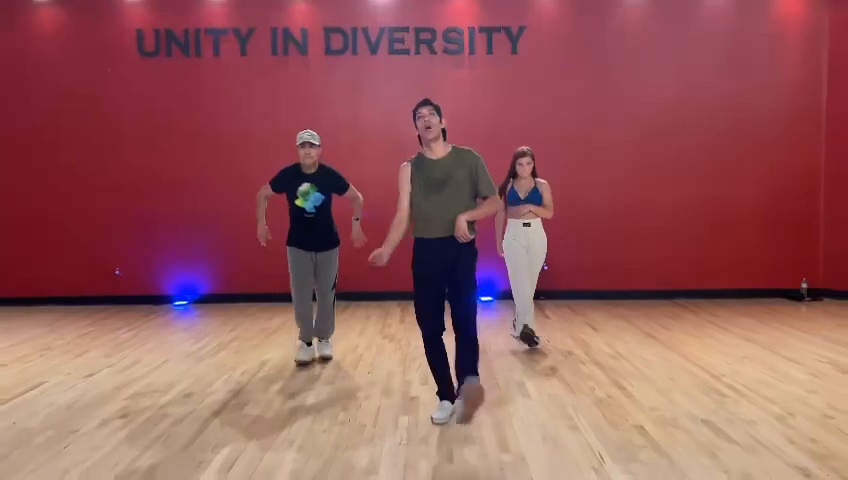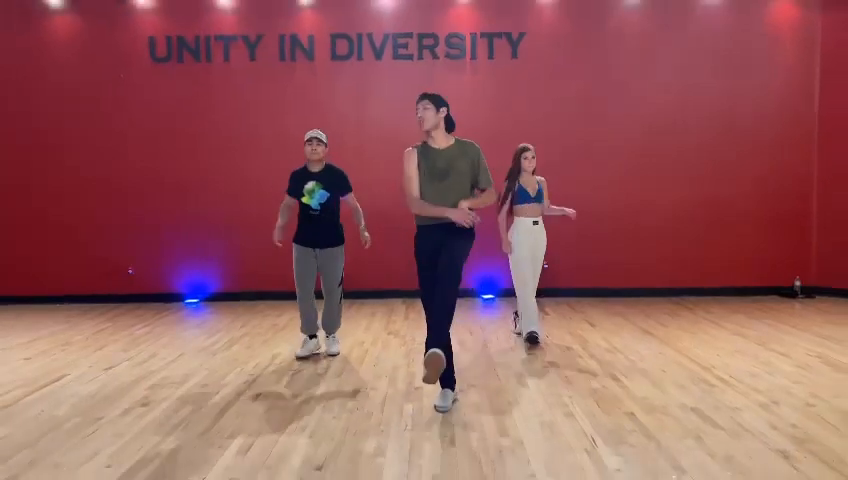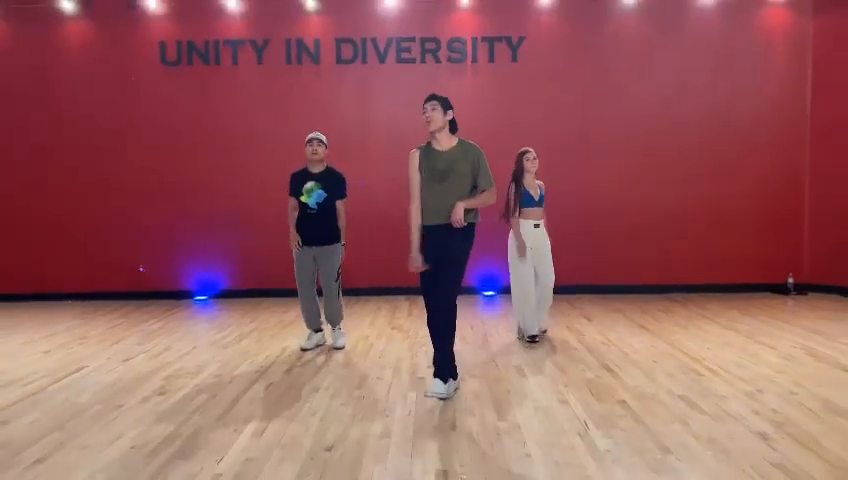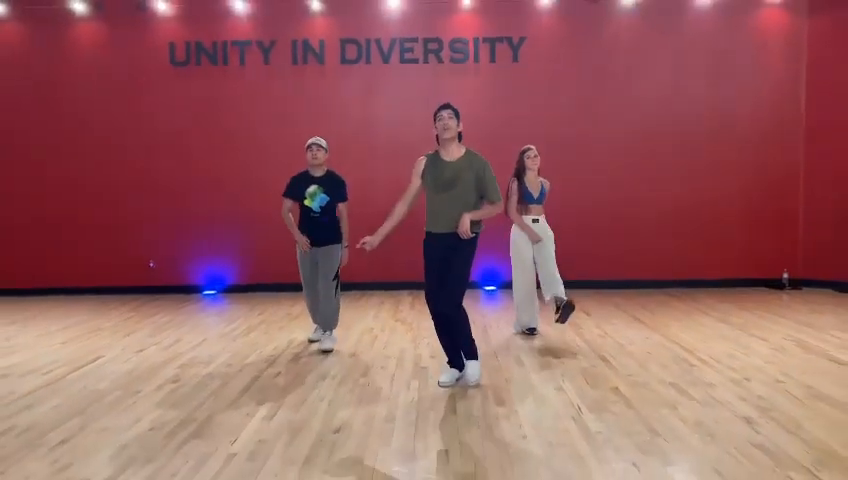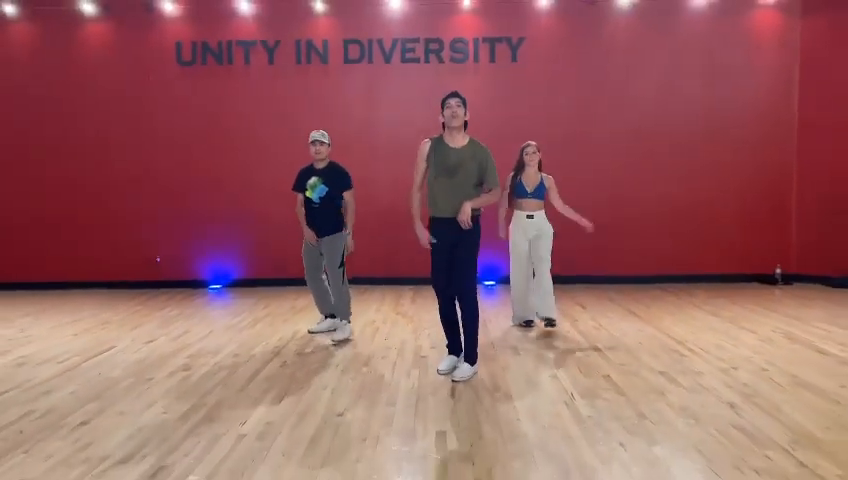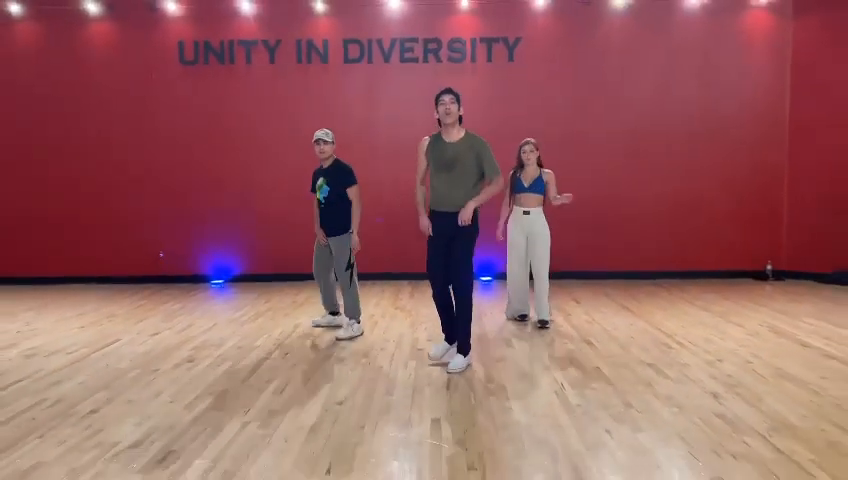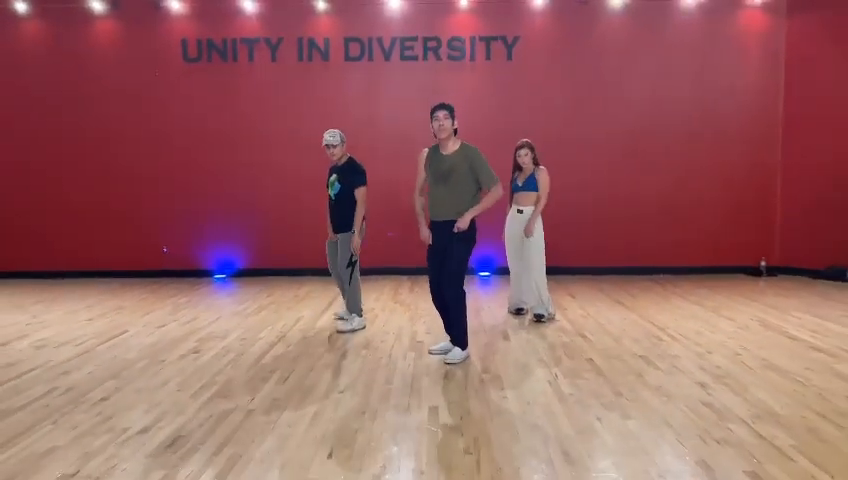
dt=0.3s
person 1, frame 1
left shoulder: (468, 159)
right shoulder: (408, 168)
left elbow: (494, 203)
right elbow: (402, 216)
left wrist: (466, 216)
right wrist: (386, 249)
left hip: (460, 248)
right hip: (425, 250)
left knee: (465, 316)
right knee: (429, 326)
left ankle: (469, 382)
right ankle: (446, 396)
person 1, frame 2
left shoulder: (470, 151)
right shoulder: (413, 155)
left elbow: (490, 195)
right elbow: (414, 203)
left wrist: (466, 203)
right wrist: (449, 211)
left hip: (459, 233)
right hip: (426, 234)
left knee: (445, 280)
right knee: (431, 305)
left ankle: (436, 350)
right ankle: (448, 384)
person 1, frame 3
left shoulder: (472, 151)
right shoulder: (417, 156)
left elbow: (492, 193)
right elbow: (415, 203)
left wrist: (463, 203)
right wrist: (414, 249)
left hip: (459, 233)
right hip: (429, 234)
left knee: (445, 299)
right knee: (433, 305)
left ankle: (442, 374)
right ankle: (448, 372)
person 1, frame 4
left shoulder: (477, 163)
right shoulder: (424, 163)
left elbow: (497, 205)
right elbow: (404, 203)
left wrist: (470, 216)
right wrist: (378, 236)
left hip: (462, 241)
right hip: (433, 241)
left knee: (450, 301)
right knee: (435, 304)
left ankle: (471, 356)
right ankle: (455, 364)
person 1, frame 5
left shoulder: (480, 152)
right shoulder: (428, 147)
left elbow: (494, 192)
right elbow: (417, 189)
left wrist: (470, 203)
right wrist: (418, 224)
left hip: (466, 227)
right hip: (437, 227)
left knee: (465, 291)
right knee: (443, 291)
left ankle: (470, 359)
right ankle: (454, 351)
person 1, frame 6
left shoulder: (477, 144)
right shoulder: (427, 144)
left elbow: (496, 182)
right elbow: (420, 183)
left wrist: (472, 203)
right wrist: (422, 214)
left hip: (464, 221)
right hip: (436, 220)
left knee: (461, 283)
right knee: (436, 280)
left ankle: (463, 349)
right ankle: (449, 338)
person 1, frame 7
left shoulder: (471, 155)
right shoulder: (427, 155)
left elbow: (496, 190)
right elbow: (419, 193)
left wrist: (470, 215)
right wrist: (422, 224)
left hip: (461, 230)
right hip: (436, 229)
left knee: (452, 286)
right knee: (437, 288)
left ankle: (461, 345)
right ankle: (453, 338)
person 2, frame 1
left shoulder: (330, 175)
right shoulder: (287, 175)
left elbow: (356, 196)
right elbow: (262, 194)
left wrist: (356, 222)
right wrist: (262, 221)
left hip: (327, 244)
right hip: (298, 245)
left knee: (326, 294)
right knee: (301, 295)
left ankle: (324, 339)
right ankle: (306, 343)
person 2, frame 2
left shoulder: (337, 175)
right shoulder: (297, 176)
left elbow: (353, 204)
right elbow: (287, 204)
left wrist: (362, 227)
right wrist: (279, 225)
left hip: (332, 242)
right hip: (303, 243)
left knee: (333, 291)
right knee: (304, 291)
left ankle: (331, 335)
right ankle: (310, 337)
person 2, frame 3
left shoulder: (336, 178)
right shoulder: (296, 177)
left elbow: (341, 212)
right elbow: (292, 208)
left wrist: (342, 243)
right wrist: (292, 232)
left hip: (330, 242)
right hip: (303, 242)
left knee: (331, 288)
right knee: (304, 289)
left ankle: (336, 328)
right ankle: (315, 331)
person 2, frame 4
left shoulder: (337, 181)
right shoulder: (297, 181)
left elbow: (343, 214)
right elbow: (286, 211)
left wrist: (345, 245)
right wrist: (296, 234)
left hip: (331, 243)
right hip: (306, 243)
left knee: (329, 287)
right knee: (310, 287)
left ankle: (329, 332)
right ankle: (320, 325)
person 2, frame 5
left shoulder: (339, 172)
right shoulder: (303, 174)
left elbow: (349, 204)
right elbow: (299, 204)
left wrist: (349, 232)
right wrist: (305, 228)
left hip: (334, 233)
right hip: (311, 234)
left knee: (337, 276)
right knee: (313, 276)
left ankle: (345, 322)
right ankle: (330, 316)
person 2, frame 6
left shoulder: (343, 170)
right shoulder: (317, 173)
left elbow: (356, 201)
left wrist: (354, 232)
right wrist: (317, 228)
left hip: (342, 233)
right hip: (324, 233)
left knee: (345, 276)
right knee: (320, 272)
left ankle: (354, 322)
right ankle: (333, 314)
person 2, frame 7
left shoulder: (355, 169)
right shoulder: (333, 170)
left elbow: (361, 202)
left wrist: (356, 232)
right wrist: (329, 226)
left hip: (350, 230)
right hip: (336, 229)
left knee: (348, 270)
right knee: (335, 268)
left ankle: (357, 317)
right ankle: (352, 308)
person 3, frame 1
left shoulder: (542, 185)
right shoulder: (508, 185)
left elbow: (549, 212)
right elbow: (500, 214)
left wrist: (531, 207)
right wrist: (498, 240)
left hip: (536, 235)
right hip: (513, 235)
left knee: (530, 282)
right knee: (521, 280)
left ankle: (522, 324)
right ankle: (525, 325)
person 3, frame 2
left shoulder: (541, 182)
right shoulder: (511, 183)
left elbow: (546, 208)
right elbow: (502, 213)
left wrist: (564, 210)
right wrist: (505, 239)
left hip: (539, 232)
right hip: (520, 233)
left knee: (531, 281)
right knee: (524, 281)
left ankle: (521, 315)
right ankle: (530, 328)
person 3, frame 3
left shoulder: (541, 186)
right shoulder: (515, 186)
right elbow: (512, 216)
left wrist: (542, 230)
right wrist: (520, 240)
left hip: (541, 234)
right hip: (521, 235)
left knee: (547, 279)
right knee: (524, 283)
left ankle: (537, 322)
right ankle: (528, 328)
person 3, frame 4
left shoulder: (545, 183)
right shoulder: (516, 183)
right elbow: (512, 211)
right wrist: (528, 231)
left hip: (543, 228)
right hip: (522, 231)
left knee: (548, 266)
right knee: (525, 276)
left ankle: (560, 301)
right ankle: (526, 322)
person 3, frame 5
left shoulder: (547, 179)
right shoulder: (513, 177)
left elbow: (559, 205)
right elbow: (505, 203)
left wrist: (580, 219)
right wrist: (502, 224)
left hip: (541, 225)
right hip: (519, 225)
left knee: (543, 267)
right knee: (520, 271)
left ankle: (547, 313)
right ankle: (523, 314)
person 3, frame 6
left shoulder: (547, 174)
right shoulder: (514, 175)
left elbow: (553, 199)
right elbow: (507, 201)
left wrist: (563, 198)
right wrist: (501, 224)
left hip: (538, 221)
right hip: (516, 221)
left knee: (540, 267)
right knee: (517, 267)
left ankle: (543, 313)
right ankle: (519, 308)
person 3, frame 7
left shoulder: (541, 172)
right shoulder: (515, 175)
left elbow: (543, 198)
left wrist: (532, 221)
right wrist: (506, 226)
left hip: (532, 219)
right hip: (513, 219)
left knee: (535, 264)
right knee: (516, 263)
left ankle: (540, 308)
right ankle: (519, 303)
